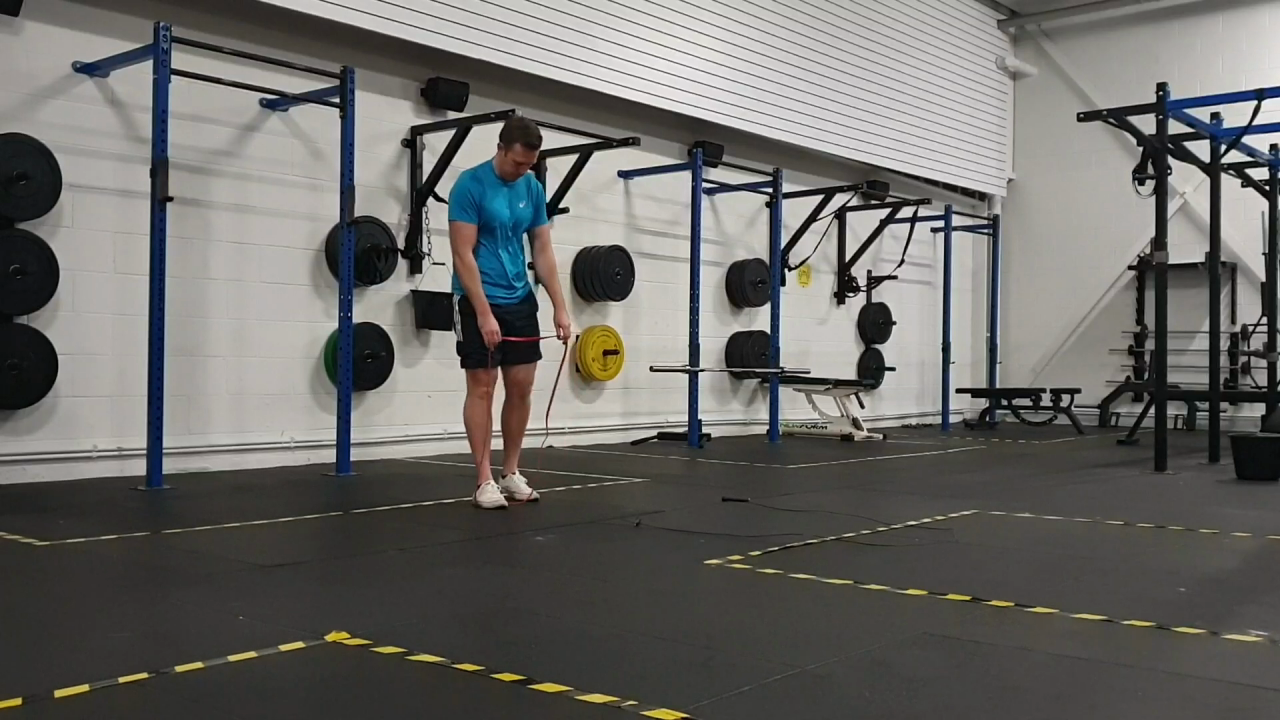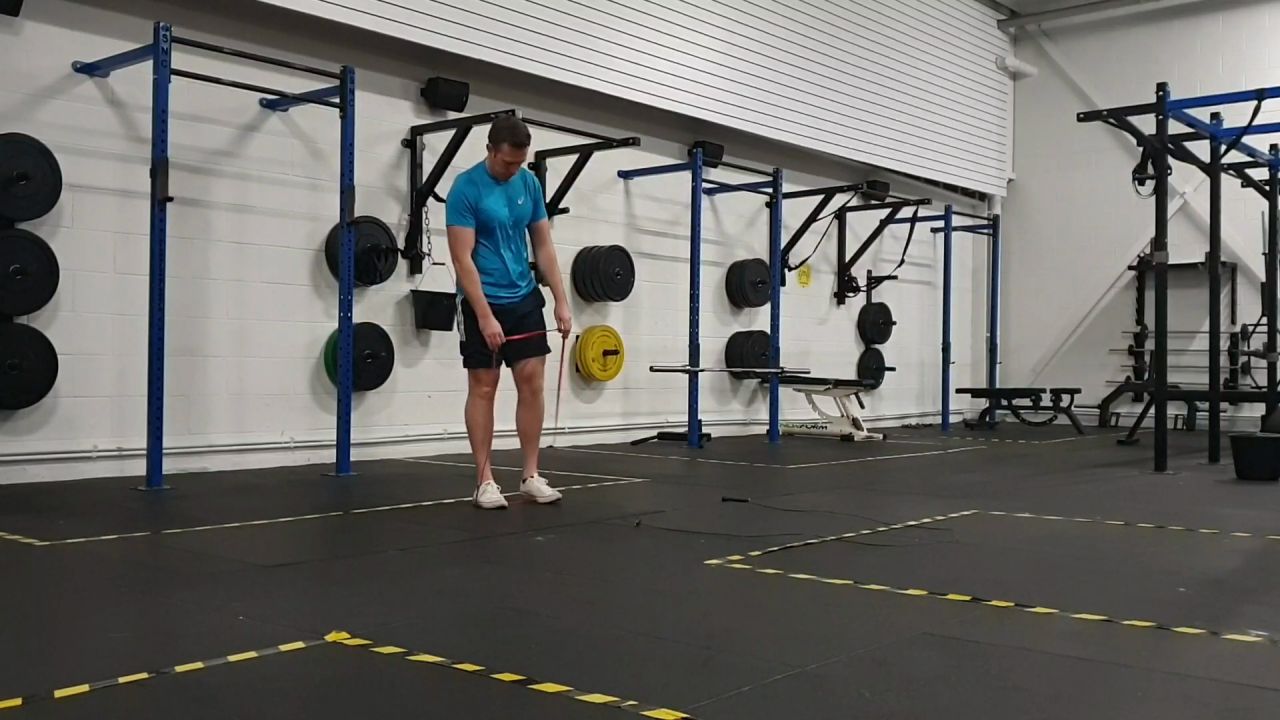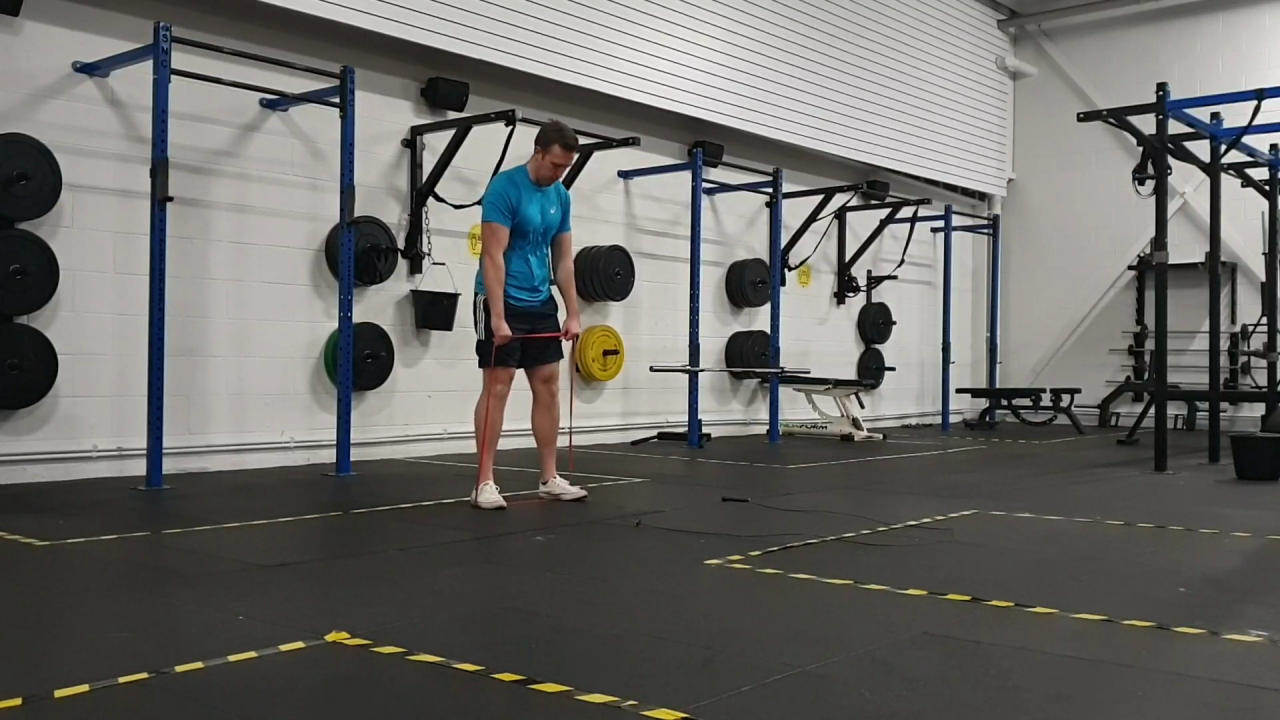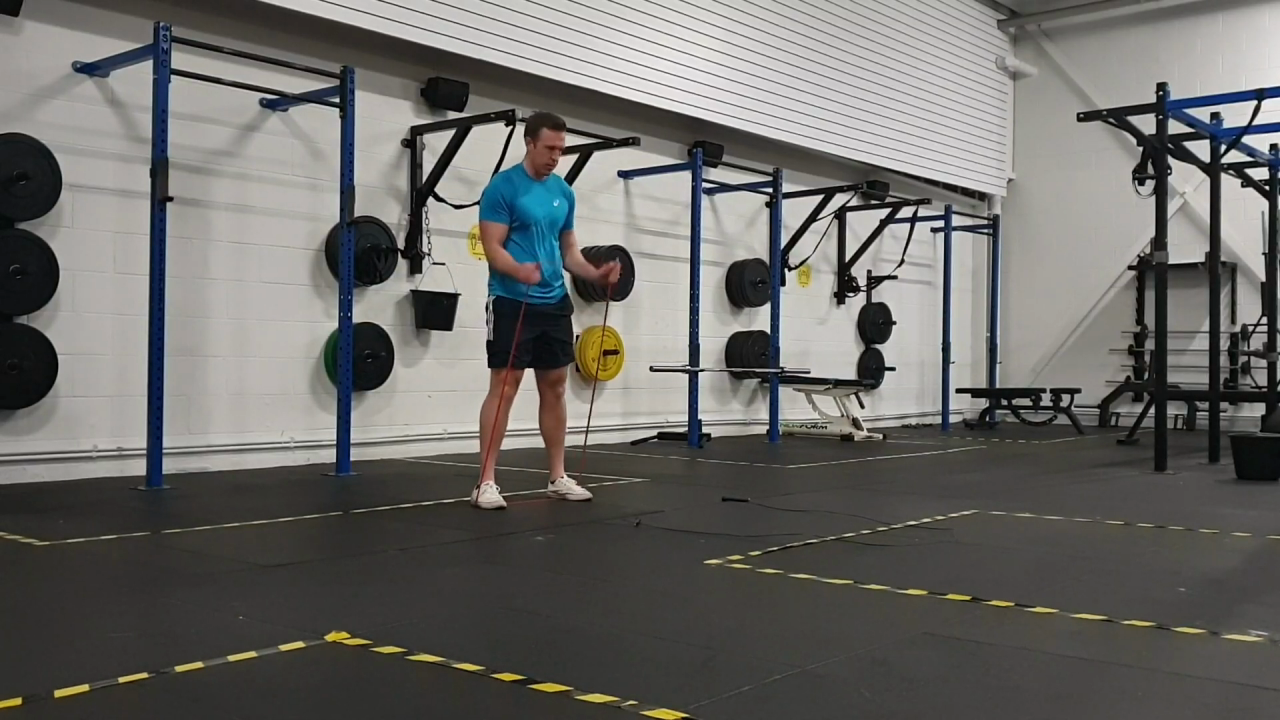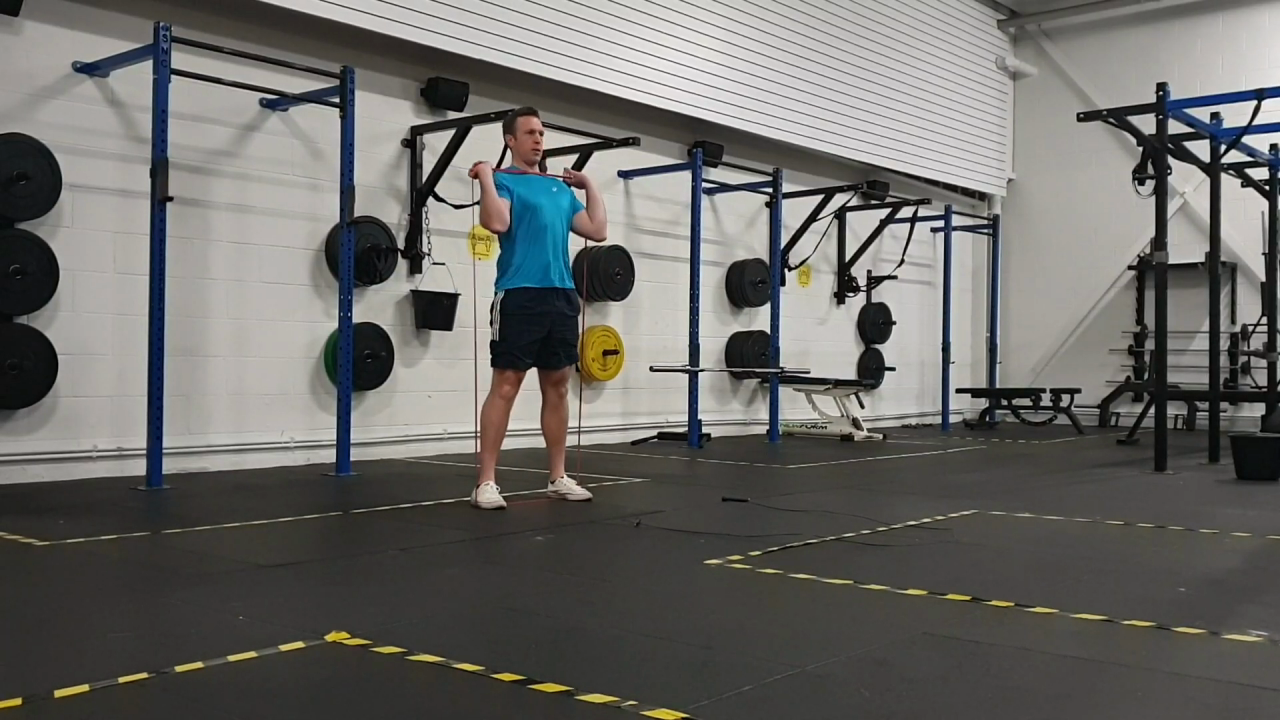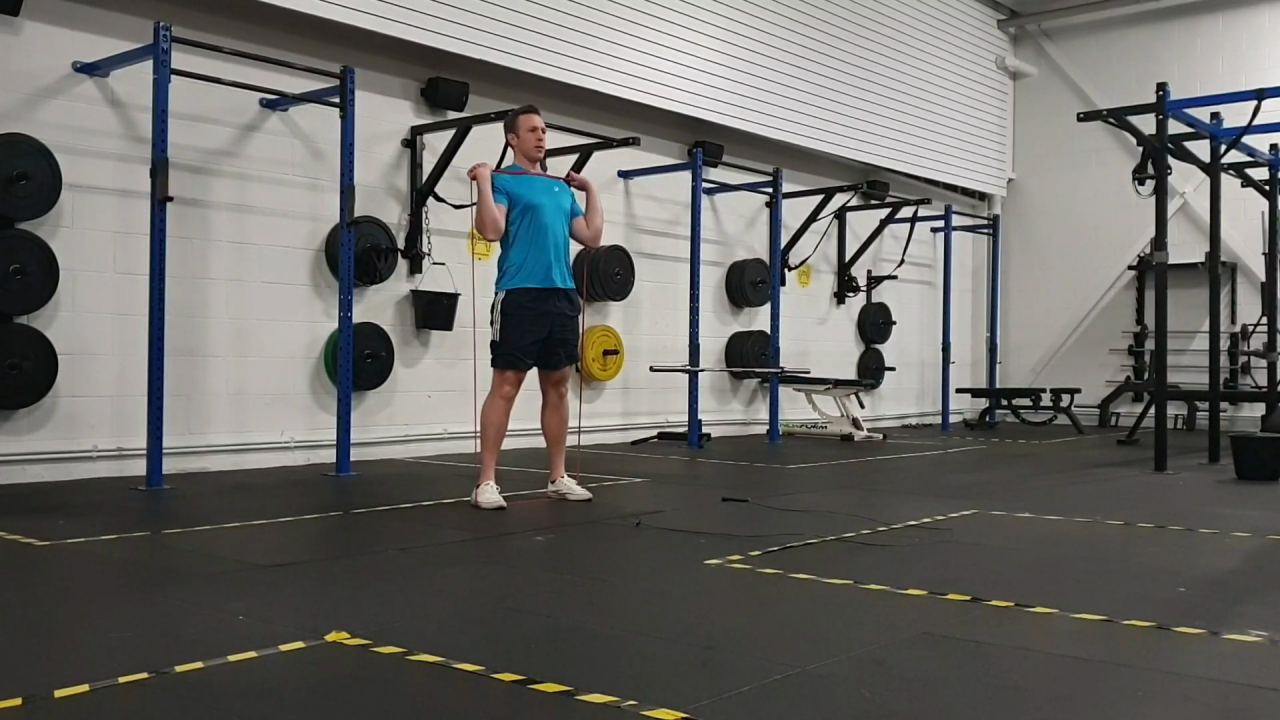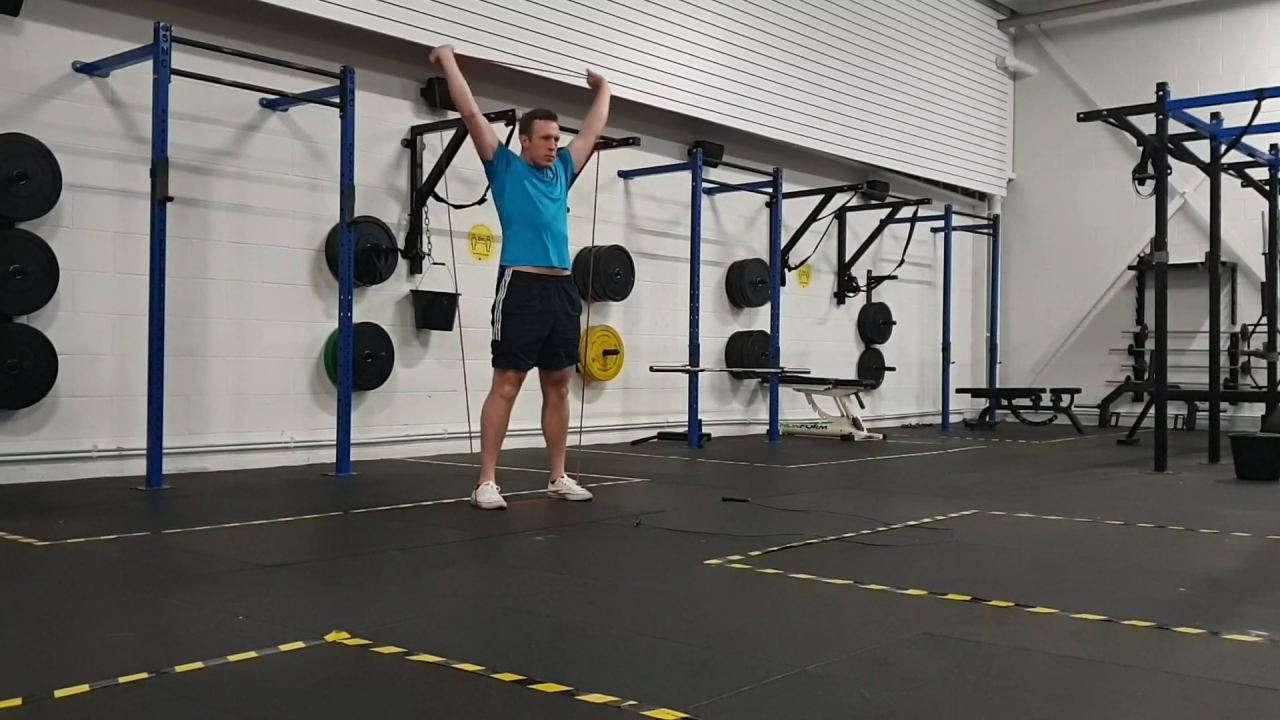
dt=0.7s
person 1, frame 1
left shoulder: (533, 189)
right shoulder: (470, 185)
left elbow: (543, 252)
right elbow: (463, 254)
left wrist: (560, 308)
right wrist: (484, 313)
left hip: (519, 299)
right hip: (478, 300)
left knee: (521, 386)
right knee: (482, 386)
left ankle: (511, 471)
right ankle: (485, 480)
person 1, frame 2
left shoulder: (530, 184)
right shoulder: (466, 188)
left elbow: (543, 246)
right elbow: (462, 258)
left wrist: (561, 301)
right wrist: (485, 316)
left hip: (525, 298)
right hip: (481, 301)
left knee: (532, 382)
right knee: (483, 387)
left ankle: (531, 475)
right ankle: (485, 481)
person 1, frame 3
left shoulder: (561, 197)
right shoulder: (504, 188)
left elbow: (563, 259)
right elbow: (493, 256)
left wrist: (572, 313)
right wrist: (498, 316)
left hip: (541, 303)
right hip: (503, 302)
left knee: (548, 386)
right knee: (498, 387)
left ankle: (549, 478)
right ankle: (485, 482)
person 1, frame 4
left shoulder: (564, 192)
right shoulder: (503, 186)
right elbow: (492, 247)
left wrist: (594, 274)
right wrist: (517, 271)
left hip: (555, 304)
right hip: (513, 301)
left knee: (555, 388)
right knee: (504, 388)
left ankle: (558, 477)
right ankle: (486, 482)
person 1, frame 5
left shoulder: (560, 188)
right shoulder: (504, 180)
left elbow: (597, 231)
right elbow: (496, 222)
left wrist: (589, 186)
right wrist: (485, 177)
left hip: (561, 296)
right hip: (519, 296)
left knee: (557, 386)
right knee: (505, 386)
left ankle: (558, 477)
right ankle: (486, 482)
person 1, frame 6
left shoulder: (561, 188)
right shoulder: (503, 181)
left elbow: (592, 237)
right elbow: (490, 231)
left wrist: (591, 191)
right wrist: (484, 181)
left hip: (562, 296)
right hip: (520, 296)
left knee: (557, 386)
right knee: (506, 386)
left ankle: (558, 476)
right ankle: (486, 481)
person 1, frame 7
left shoulder: (561, 171)
right shoulder: (505, 166)
left elbow: (594, 129)
right elbow: (471, 114)
left wrist: (603, 88)
right wrist: (448, 60)
left hip: (563, 291)
right hip: (522, 289)
left knee: (558, 386)
right knee: (506, 386)
left ankle: (559, 477)
right ankle: (486, 481)
